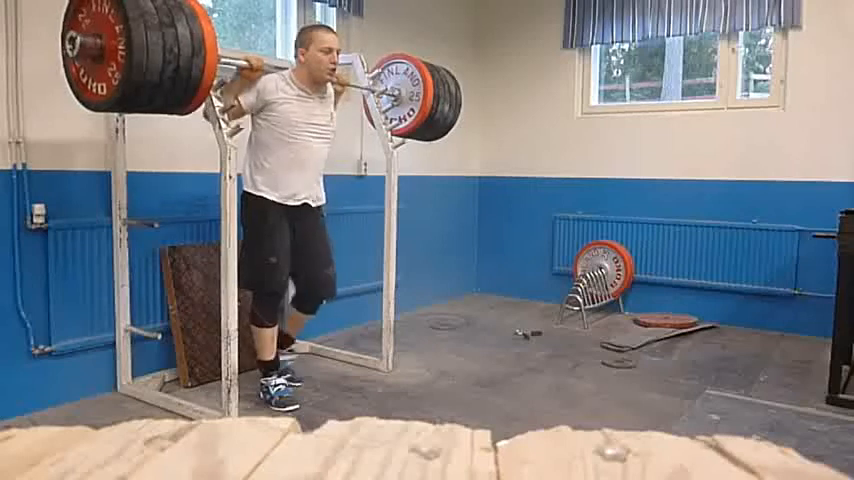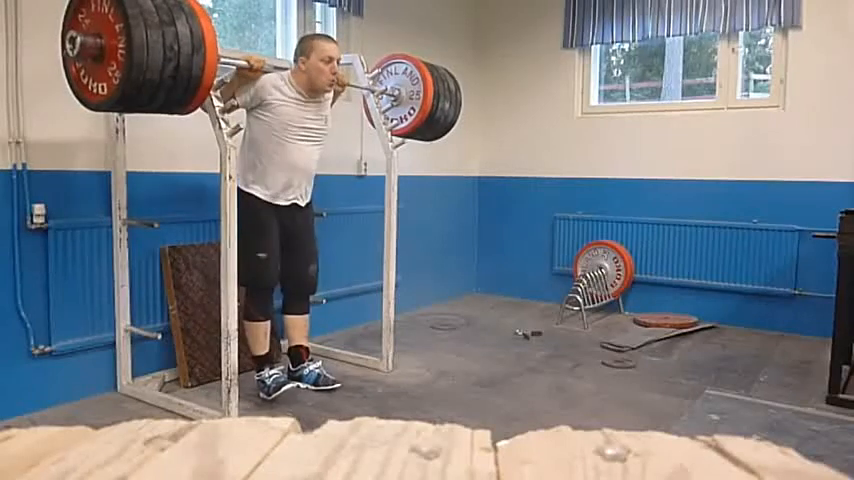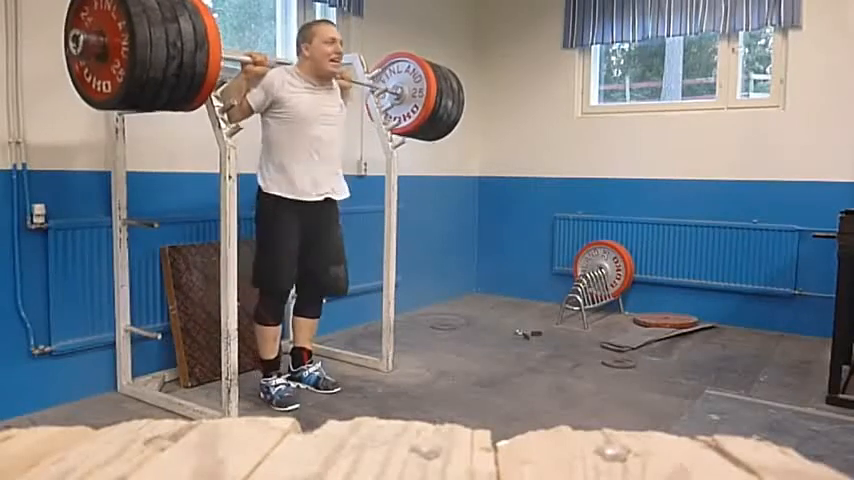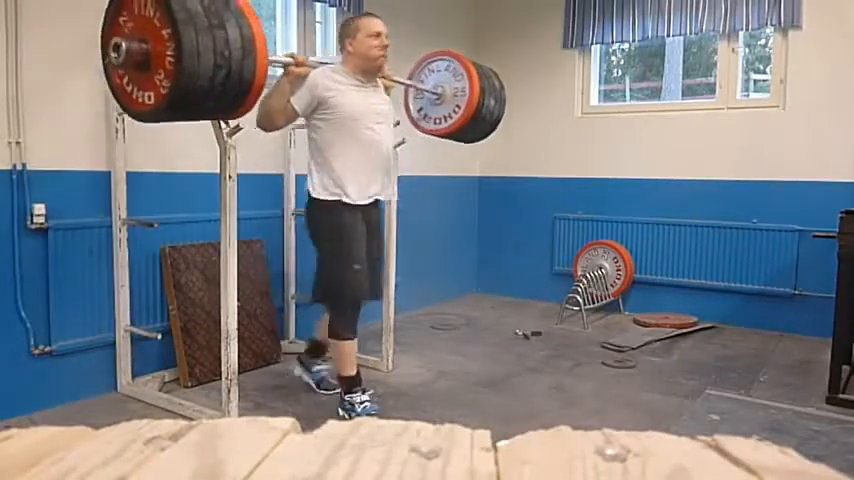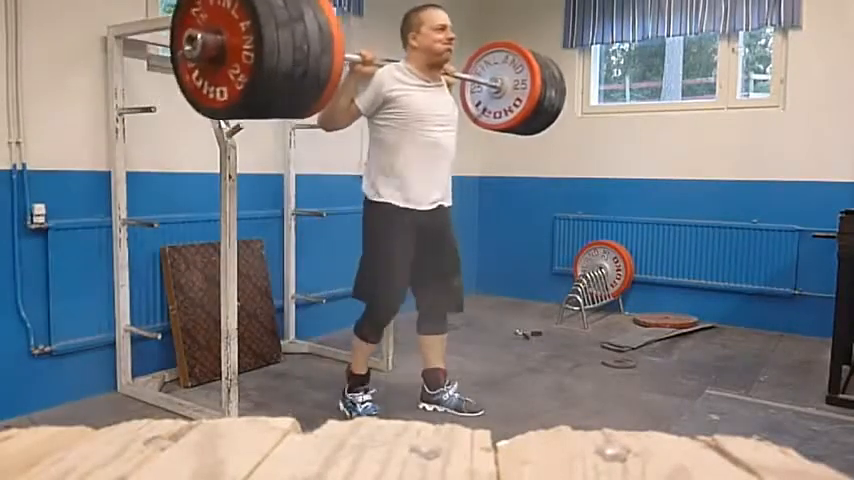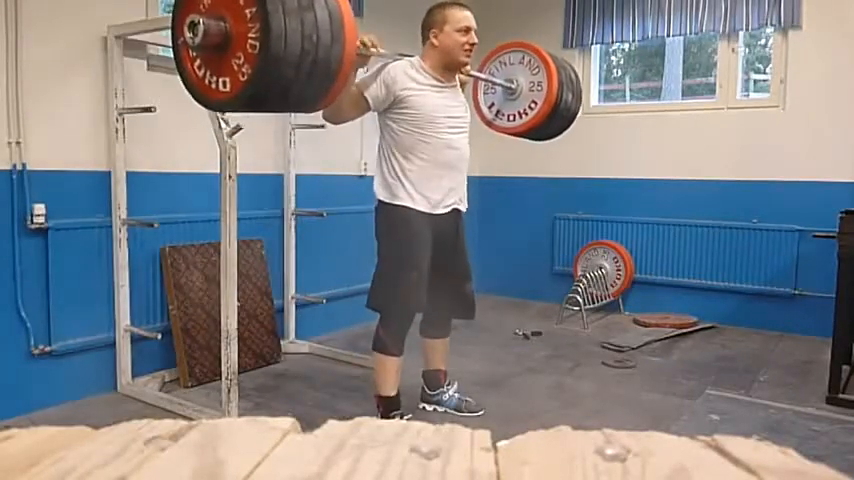
dt=0.7s
person 1, frame 1
left shoulder: (327, 93)
right shoulder: (270, 87)
left wrist: (338, 95)
right wrist: (243, 77)
left hip: (309, 204)
right hip: (268, 203)
left knee: (319, 285)
right knee: (269, 291)
left ankle: (280, 350)
right ankle: (270, 377)
person 1, frame 2
left shoulder: (324, 97)
right shoulder: (267, 86)
left wrist: (338, 92)
right wrist: (241, 75)
left hip: (299, 203)
right hip: (259, 201)
left knee: (300, 285)
right knee: (261, 286)
left ankle: (301, 363)
right ankle: (265, 370)
person 1, frame 3
left shoulder: (336, 89)
right shoulder: (277, 81)
right elbow: (226, 113)
left wrist: (345, 90)
right wrist: (246, 76)
left hip: (324, 202)
right hip: (282, 200)
left knee: (317, 285)
right knee: (275, 289)
left ankle: (302, 363)
right ankle: (271, 377)
person 1, frame 4
left shoulder: (379, 88)
right shoulder: (321, 82)
right elbow: (267, 121)
right wrist: (289, 78)
left hip: (368, 203)
right hip: (334, 204)
left knee: (354, 293)
right knee: (348, 294)
left ankle: (313, 357)
right ankle: (352, 392)
person 1, frame 5
left shoulder: (443, 86)
right shoulder: (386, 80)
right elbow: (329, 121)
right wrist: (354, 76)
left hip: (435, 207)
right hip: (391, 207)
left knee: (437, 299)
right knee: (384, 302)
left ankle: (436, 387)
right ankle: (354, 389)
person 1, frame 6
left shoulder: (455, 85)
right shoulder: (397, 76)
right elbow: (335, 114)
right wrist: (352, 66)
left hip: (449, 212)
right hip: (406, 212)
left knee: (445, 303)
right knee: (399, 310)
left ankle: (436, 388)
right ankle: (389, 413)
